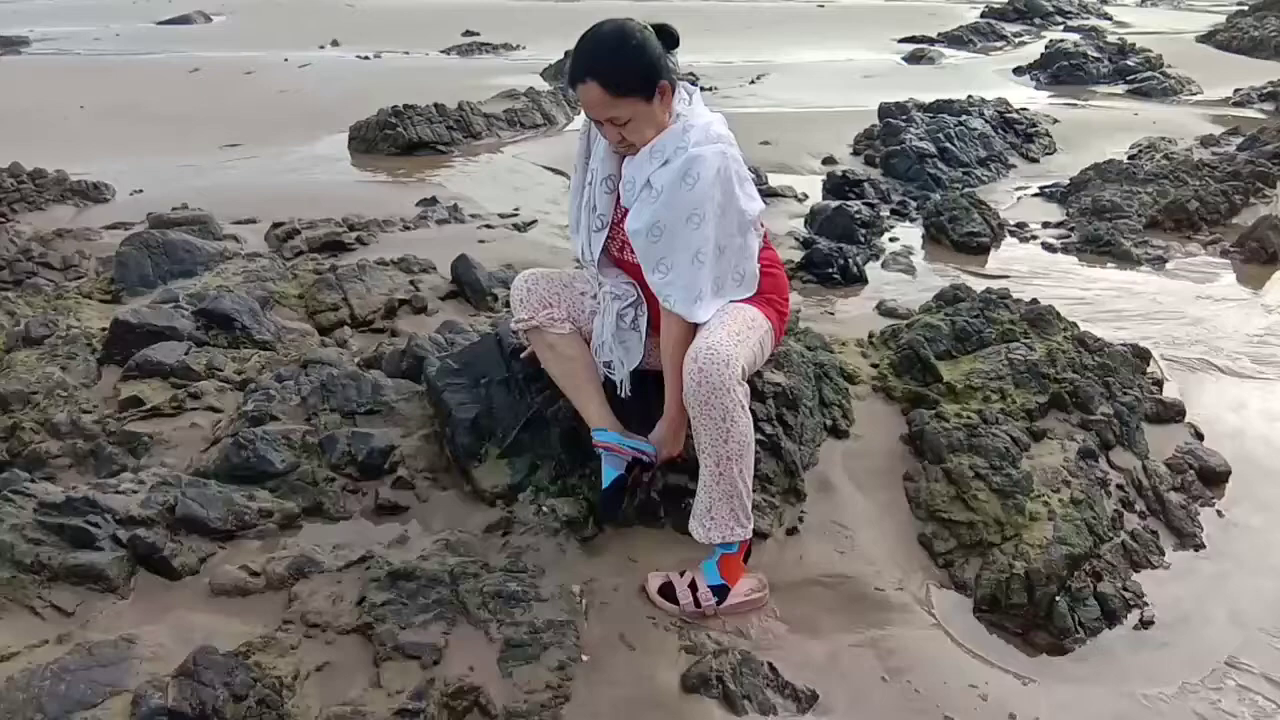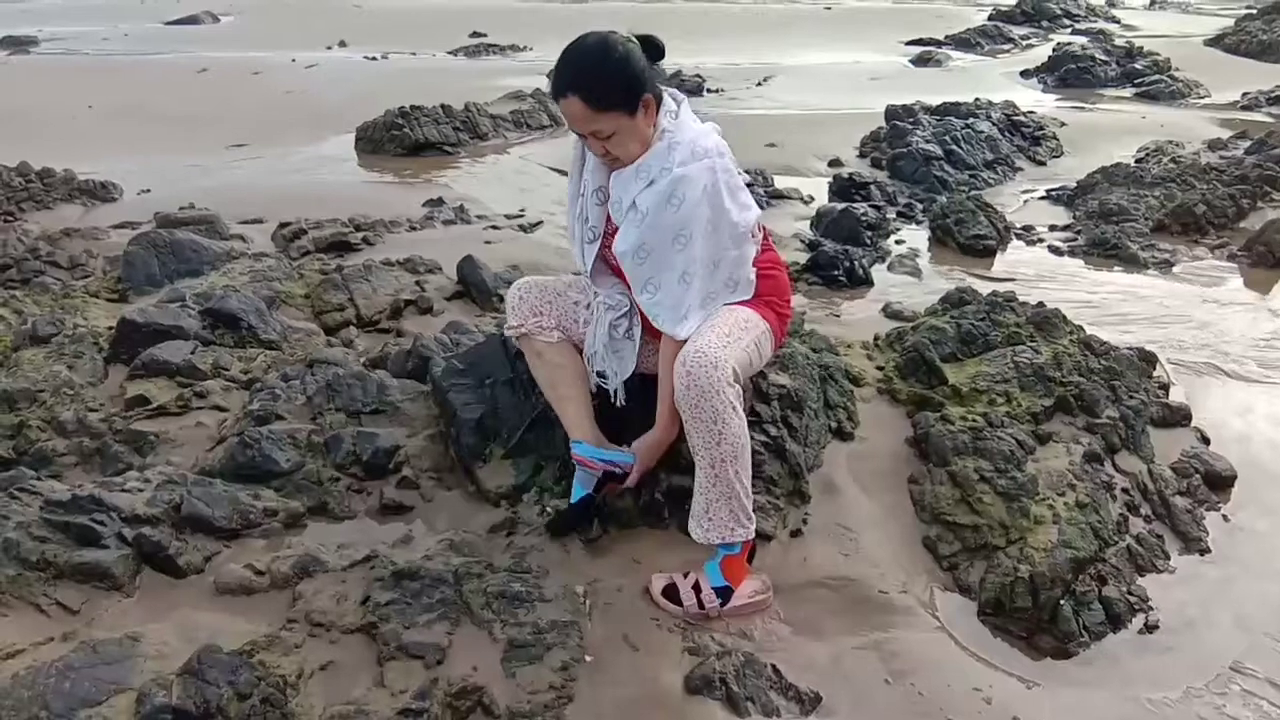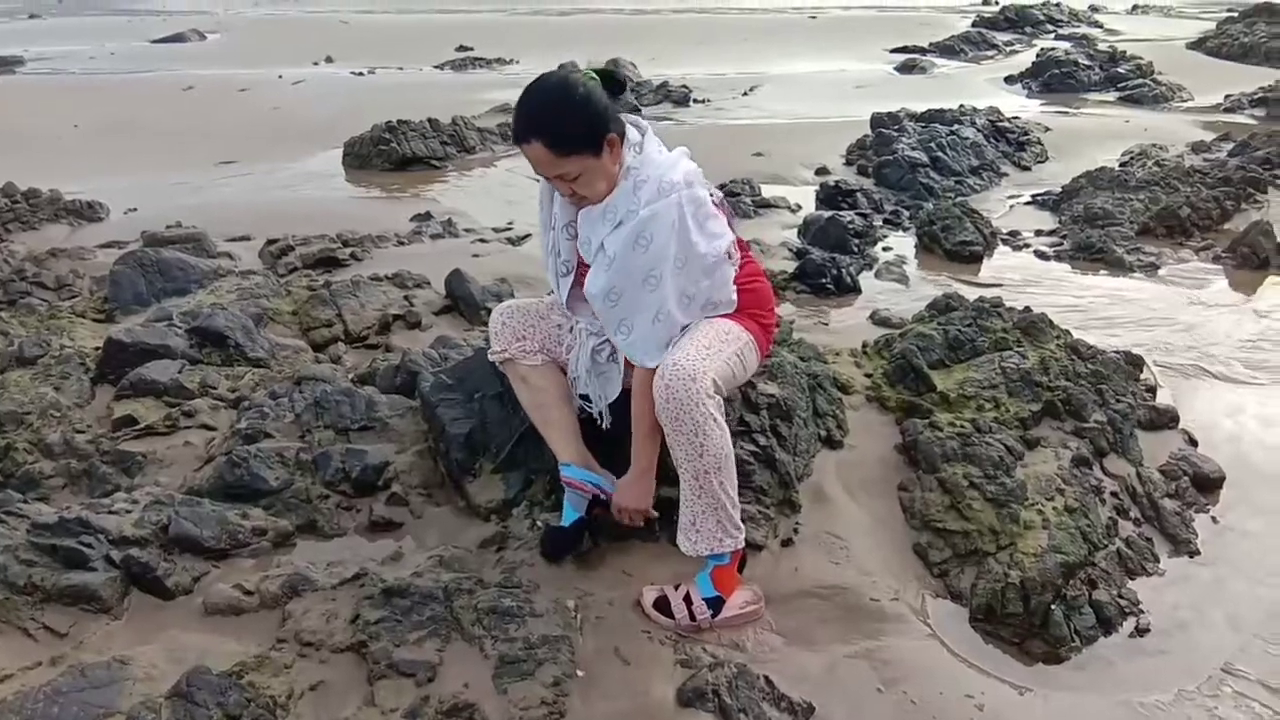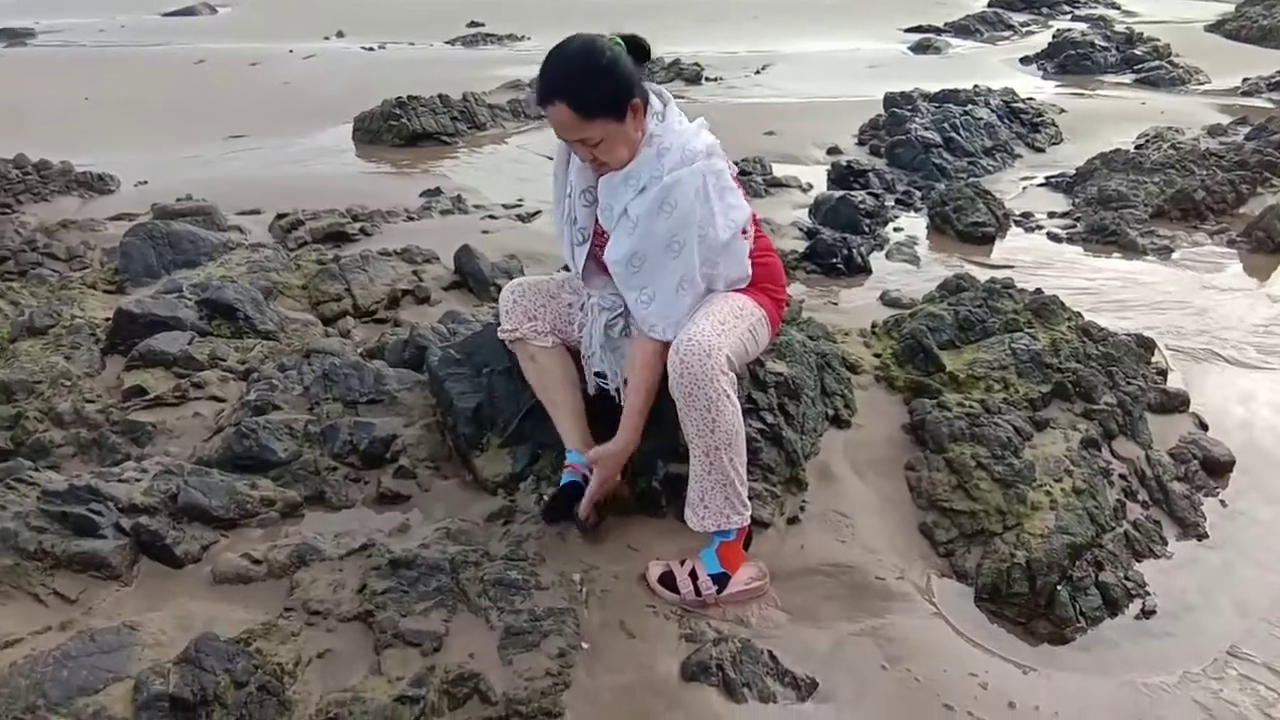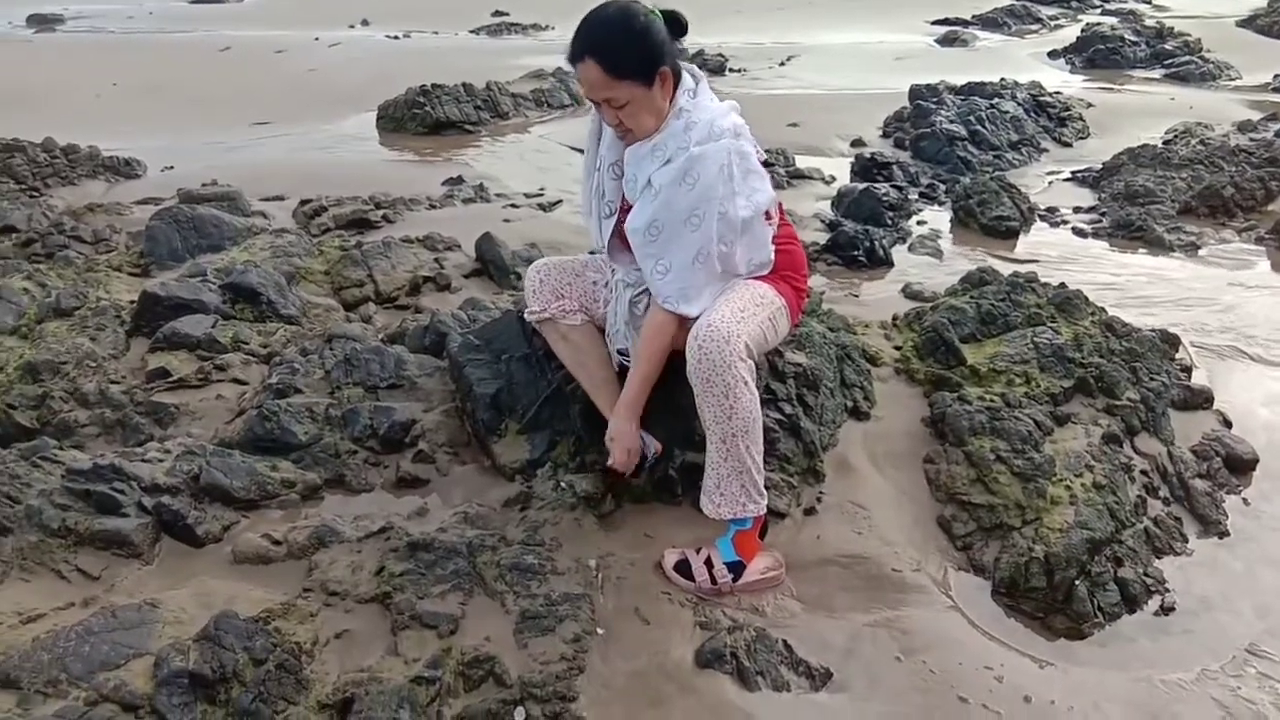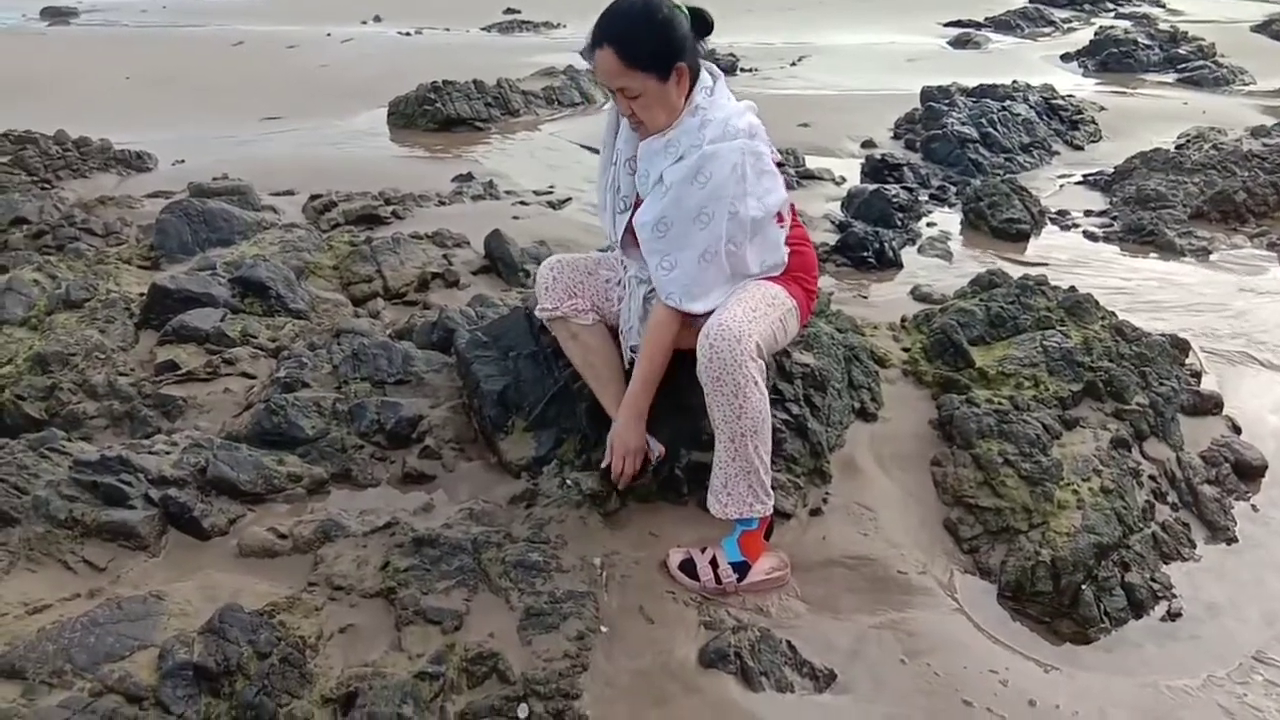
dt=0.4s
person 1, frame 1
left shoulder: (701, 161)
right shoulder: (609, 132)
left elbow: (684, 300)
right elbow: (600, 236)
left wrist: (673, 420)
right wrist: (568, 324)
left hip: (732, 296)
right hip: (640, 289)
left knee: (710, 363)
right knee: (532, 293)
left ankle: (731, 556)
right ankle: (614, 443)
person 1, frame 2
left shoulder: (691, 174)
right shoulder: (606, 139)
left elbow: (680, 314)
right elbow: (599, 244)
left wrist: (663, 431)
right wrist: (571, 333)
left hip: (737, 298)
right hip: (643, 296)
left knee: (702, 367)
right knee: (528, 302)
left ankle: (734, 557)
right ankle: (592, 454)
person 1, frame 3
left shoulder: (658, 205)
right shoulder: (579, 168)
left elbow: (648, 352)
right elbow: (581, 279)
left wrist: (641, 474)
left hip: (723, 310)
right hip: (621, 314)
left knee: (681, 378)
right knee: (511, 325)
left ankle: (724, 568)
right ankle: (581, 477)
person 1, frame 4
left shoulder: (681, 175)
right shoulder: (594, 139)
left elbow: (658, 326)
right elbow: (592, 246)
left wrist: (622, 447)
left hip: (732, 287)
right hip: (635, 286)
left knee: (694, 353)
right knee: (521, 303)
left ankle: (730, 546)
right ankle: (580, 459)
person 1, frame 5
left shoulder: (707, 152)
right shoulder: (625, 117)
left elbow: (674, 300)
right elbow: (618, 225)
left wrist: (626, 416)
left hip: (753, 275)
right hip: (653, 269)
left knee: (713, 340)
right knee: (546, 283)
left ankle: (746, 534)
right ankle: (631, 442)
person 1, frame 6
left shoulder: (719, 150)
right shoulder: (644, 112)
left elbow: (679, 298)
right elbow: (642, 239)
left wrist: (631, 417)
left hip: (764, 276)
right hip: (669, 269)
left knee: (726, 339)
right knee: (558, 279)
left ankle: (751, 533)
right ankle: (636, 446)
